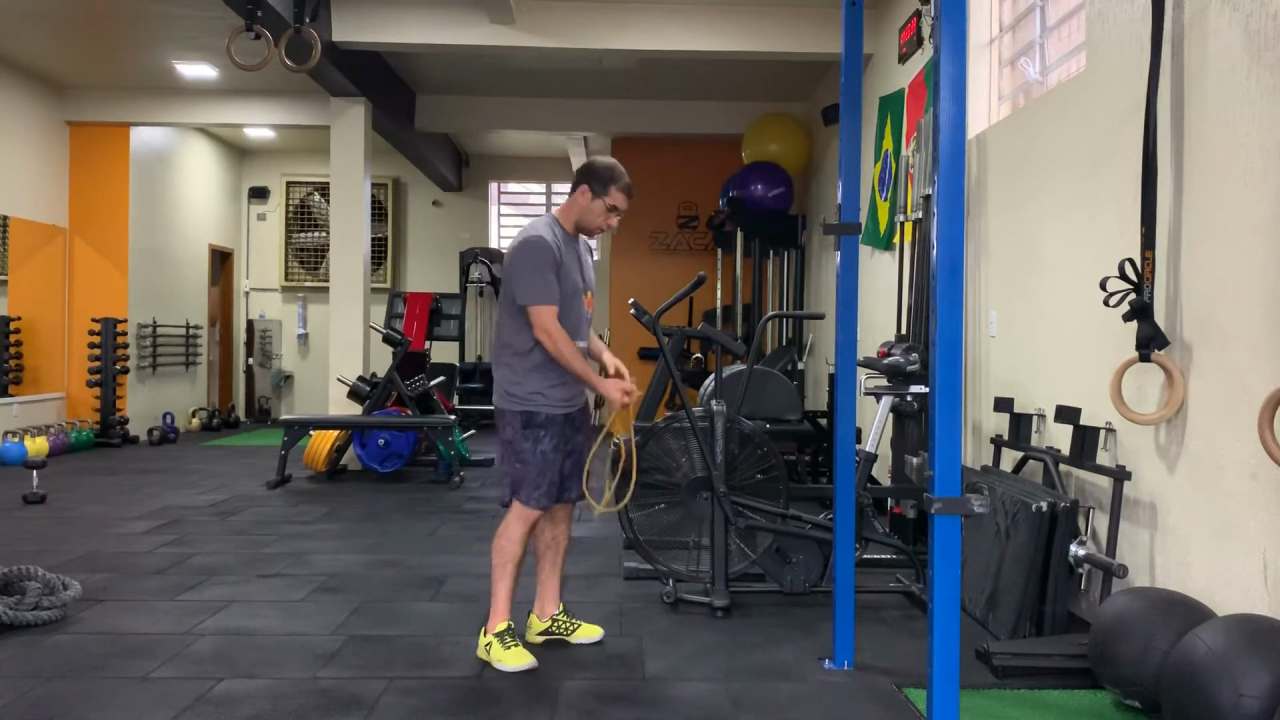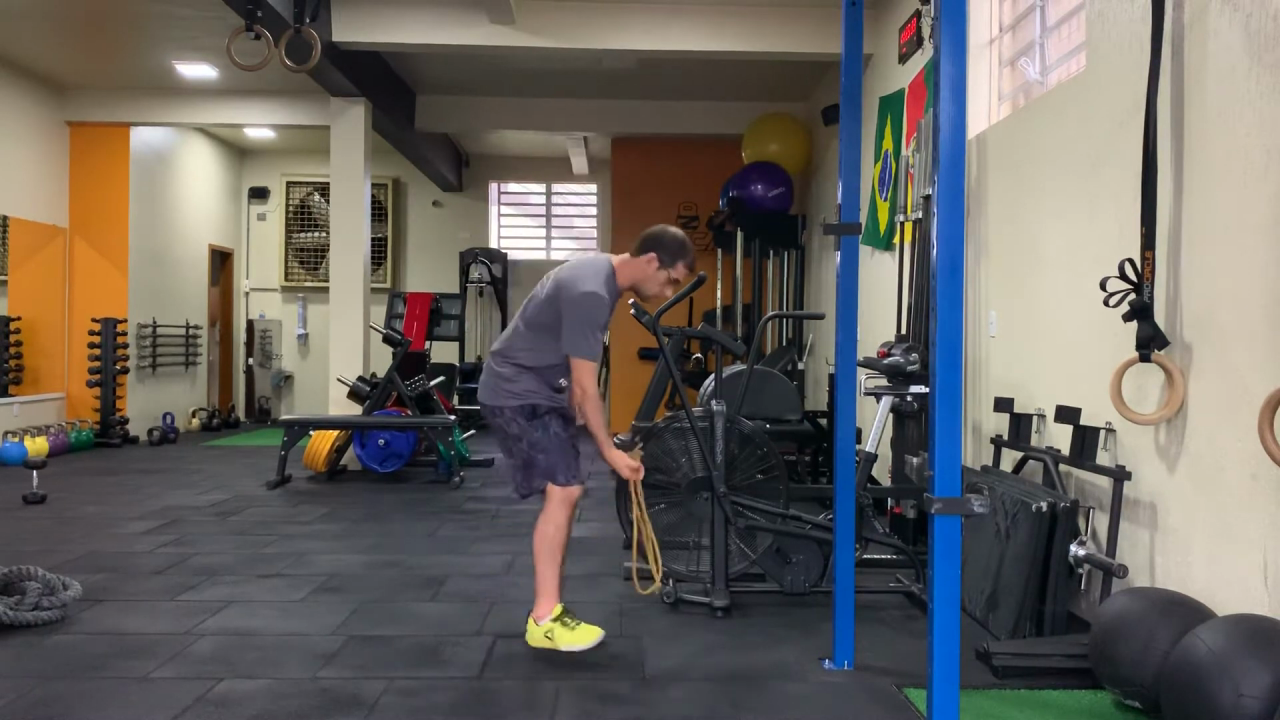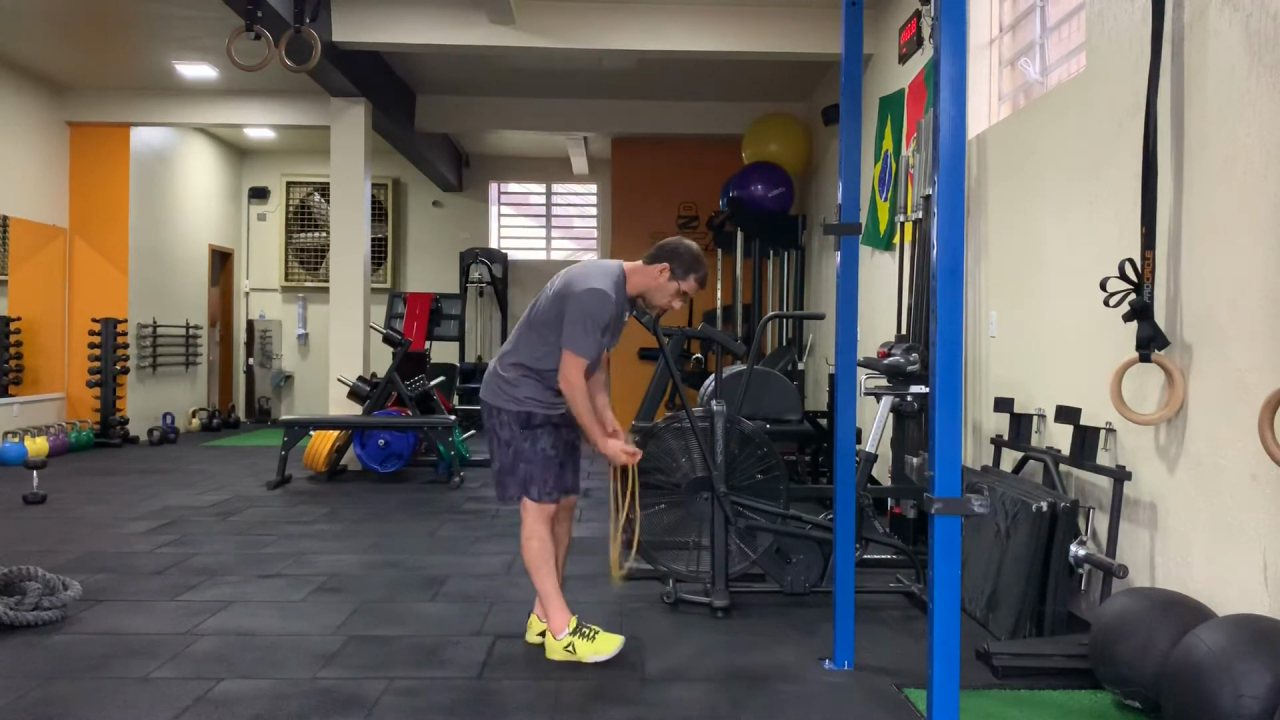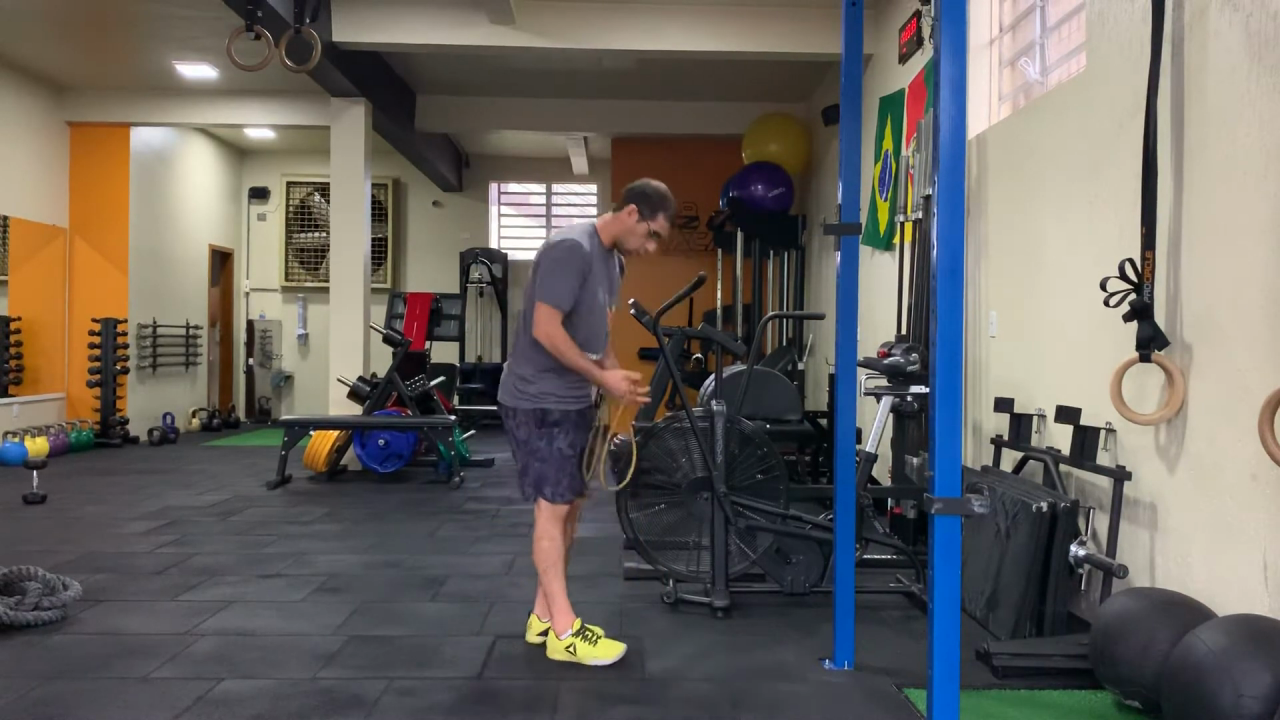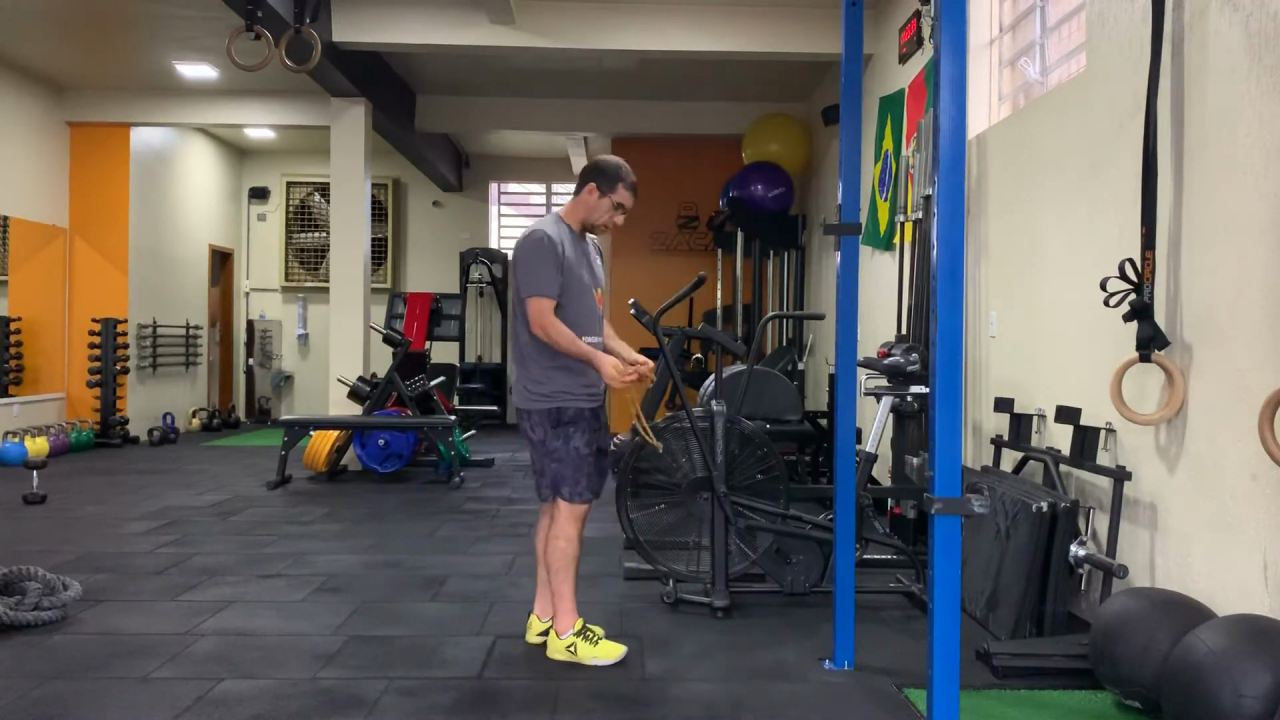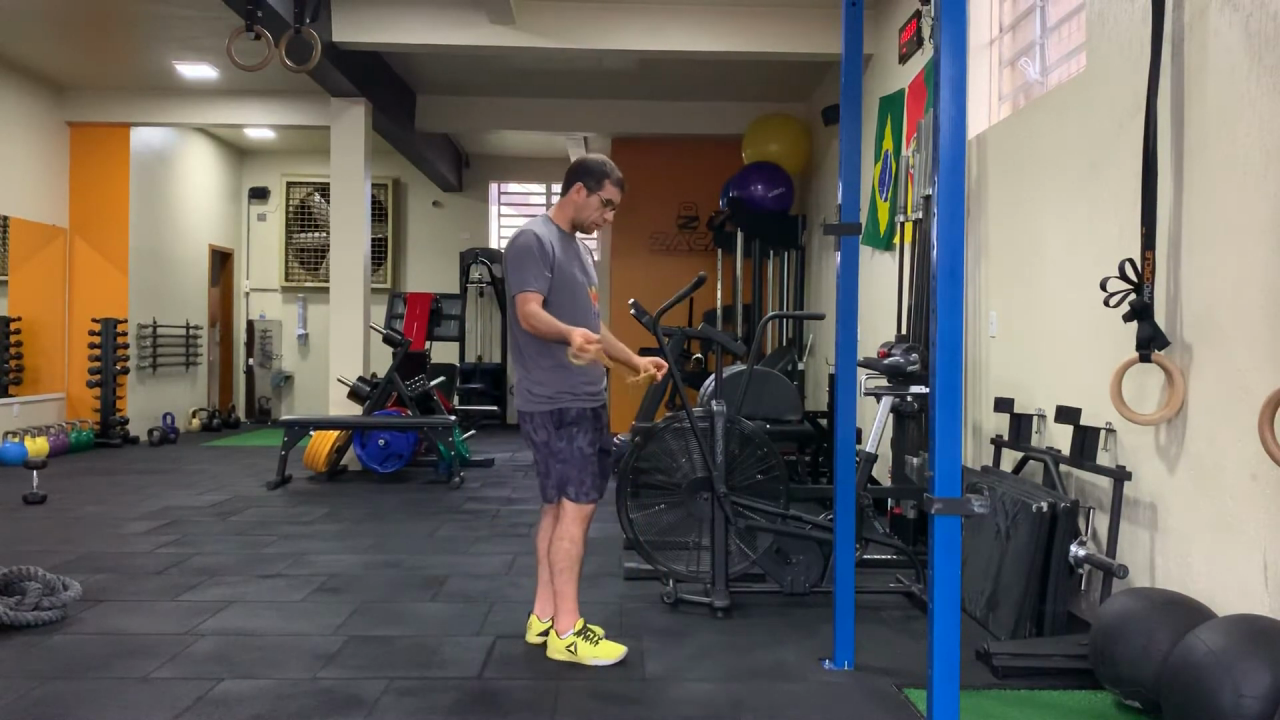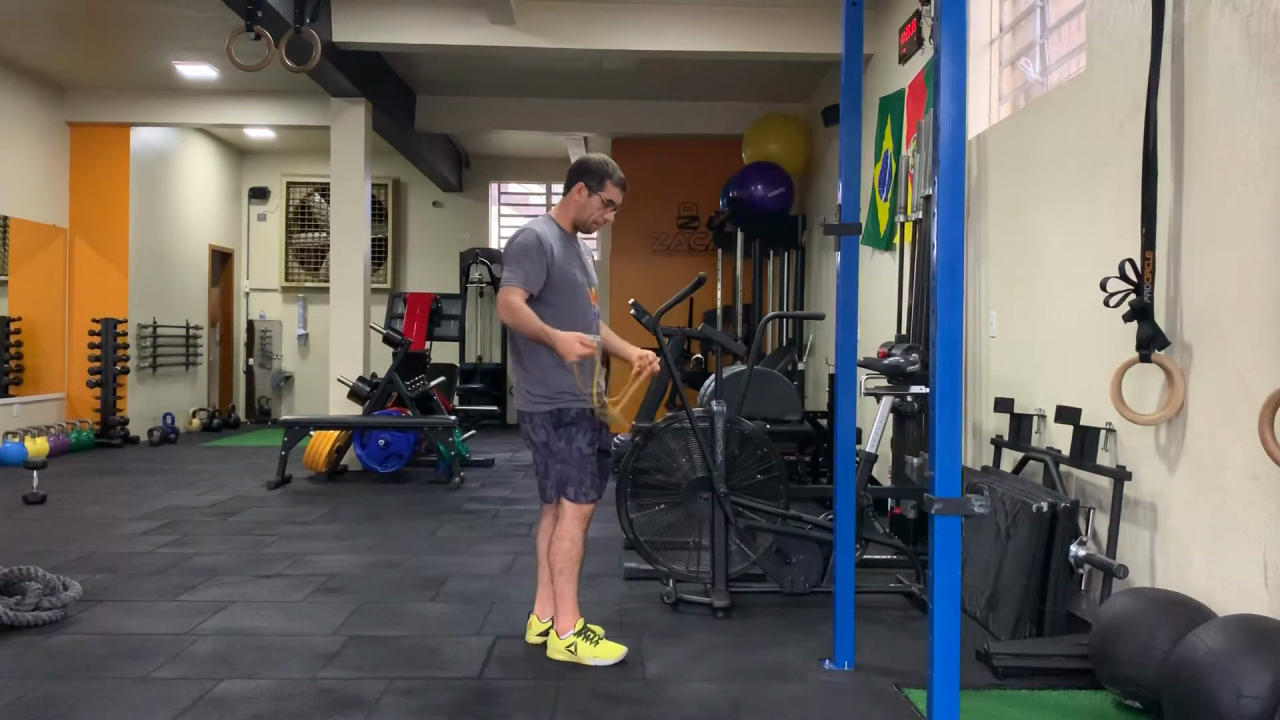
dt=0.4s
person 1, frame 1
left shoulder: (579, 247)
right shoulder: (538, 243)
right elbow: (546, 330)
left wrist: (606, 357)
right wrist: (601, 383)
left hip: (567, 399)
right hip: (531, 400)
left knee: (562, 505)
right knee: (529, 508)
left ankle: (547, 614)
right ankle: (497, 629)
person 1, frame 2
left shoulder: (606, 277)
right shoulder: (590, 292)
right elbow: (584, 384)
right wrist: (609, 452)
left hip: (545, 394)
right hip: (516, 394)
left knee: (563, 496)
right knee: (563, 492)
left ankle: (546, 610)
right ankle: (547, 618)
person 1, frame 3
left shoulder: (621, 294)
right shoulder: (596, 292)
right elbow: (569, 375)
left wrist: (611, 424)
right wrist: (601, 441)
left hip: (552, 401)
right hip: (519, 400)
left knee: (563, 505)
right knee: (539, 509)
left ankle: (545, 616)
right ankle: (561, 631)
person 1, frame 4
left shoulder: (612, 260)
right shoulder: (570, 248)
right elbow: (546, 329)
left wrist: (617, 372)
right wrist: (601, 378)
left hip: (571, 401)
right hip: (539, 401)
left knee: (564, 506)
right knee: (553, 508)
left ankle: (544, 616)
right ankle: (564, 631)
person 1, frame 5
left shoulder: (589, 247)
right shoulder: (542, 240)
right elbow: (541, 321)
left wrist: (629, 354)
right wrist: (597, 359)
left hip: (582, 399)
right hip: (553, 402)
left knee: (559, 505)
right knee: (570, 508)
left ankle: (544, 616)
right ankle: (565, 631)
person 1, frame 6
left shoulder: (579, 248)
right shoulder: (533, 241)
right elbow: (528, 311)
left wrist: (635, 360)
right wrist: (566, 333)
left hip: (583, 400)
right hip: (555, 404)
left knee: (559, 505)
right knee: (576, 507)
left ankle: (545, 616)
right ankle: (566, 631)
person 1, frame 7
left shoulder: (577, 247)
right shoulder: (534, 241)
right elbow: (509, 305)
left wrist: (630, 353)
right wrist: (558, 339)
left hip: (579, 400)
right hip: (554, 403)
left knee: (559, 506)
right knee: (576, 507)
left ankle: (545, 616)
right ankle: (566, 631)
